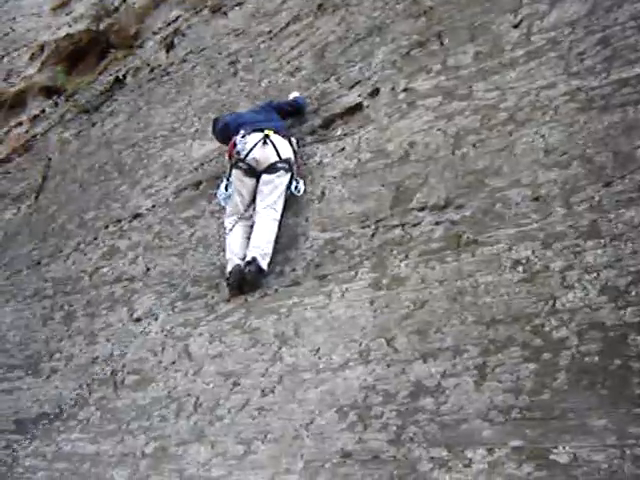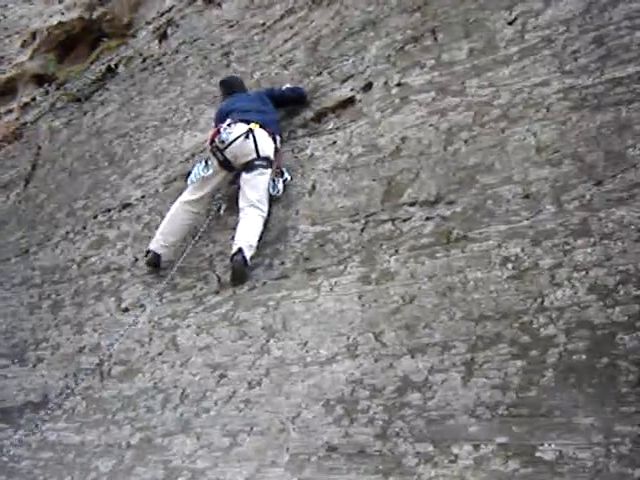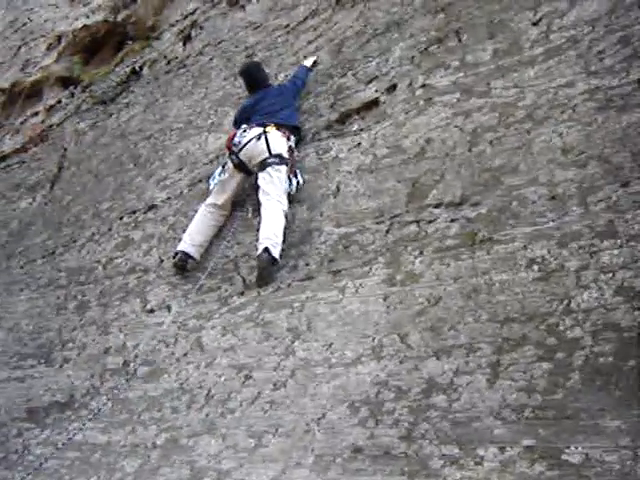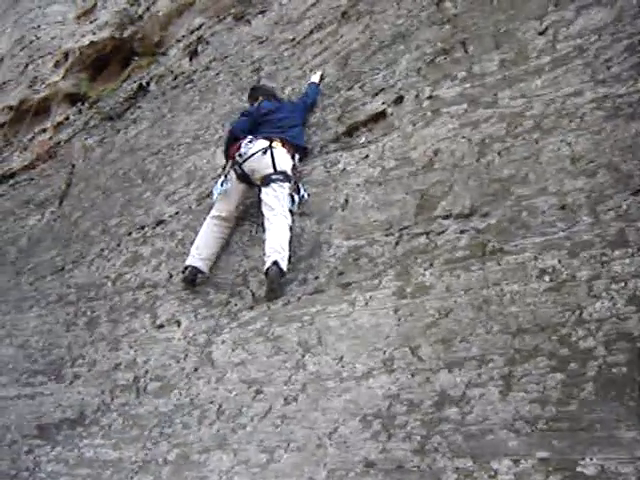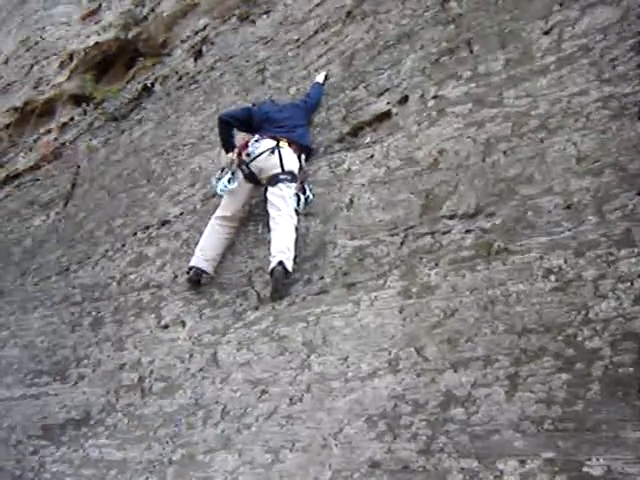
dt=1s
person 1, frame 1
left shoulder: (223, 126)
right shoulder: (265, 109)
right elbow: (299, 106)
right wrist: (295, 97)
left hip: (246, 148)
right hip: (279, 149)
left knee: (237, 215)
right knee: (267, 212)
left ankle: (234, 266)
right ankle: (255, 263)
person 1, frame 2
left shoulder: (223, 108)
right shoulder: (263, 95)
right elbow: (301, 95)
right wrist: (286, 92)
left hip: (230, 138)
right hip: (261, 143)
left knee: (194, 198)
right knee: (253, 207)
left ankle: (157, 251)
right ankle: (241, 254)
person 1, frame 3
left shoulder: (246, 106)
right shoulder: (285, 90)
left elbow: (238, 129)
right elbow: (300, 76)
right wrist: (306, 65)
left hip: (246, 141)
right hip: (275, 143)
left knee: (216, 202)
right knee: (273, 202)
left ankle: (186, 252)
right ankle: (268, 253)
person 1, frame 4
left shoulder: (258, 108)
right shoulder: (295, 107)
left elbow: (236, 131)
right elbow: (310, 97)
left wrist: (227, 154)
right wrist: (314, 82)
left hip: (250, 153)
right hip: (279, 158)
left knee: (221, 214)
right knee: (277, 216)
left ankle: (194, 266)
right ankle: (275, 266)
person 1, frame 5
left shoulder: (258, 111)
right shoulder: (299, 108)
left elbow: (225, 118)
right elbow: (313, 96)
left wrist: (230, 149)
right wrist: (319, 81)
left hip: (258, 152)
right hip: (286, 158)
left knee: (226, 214)
right knee: (283, 216)
left ankle: (199, 266)
right ankle: (281, 266)
